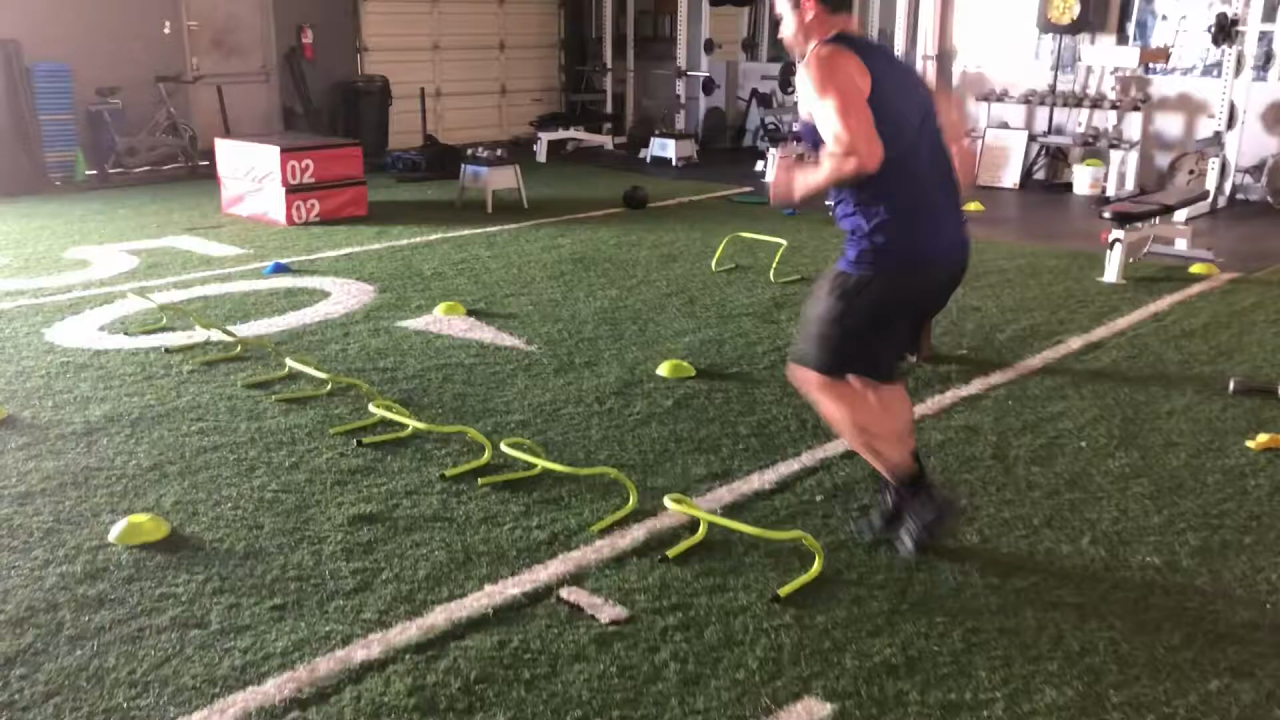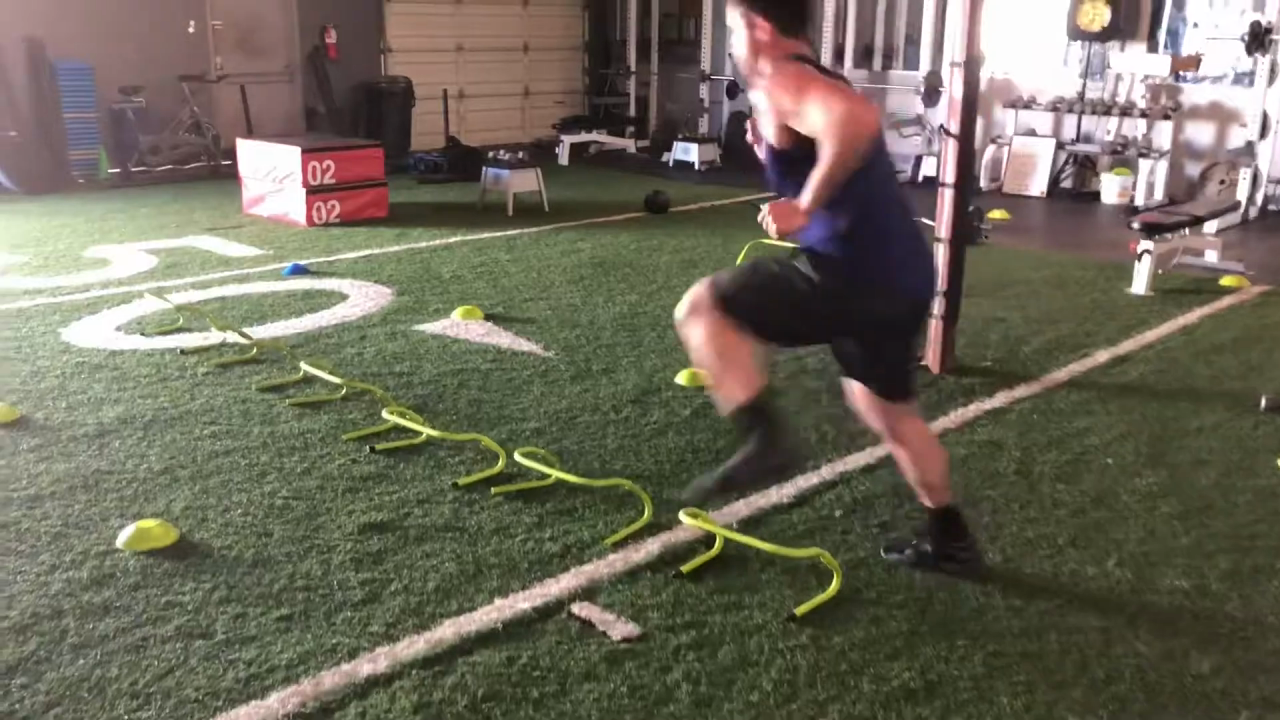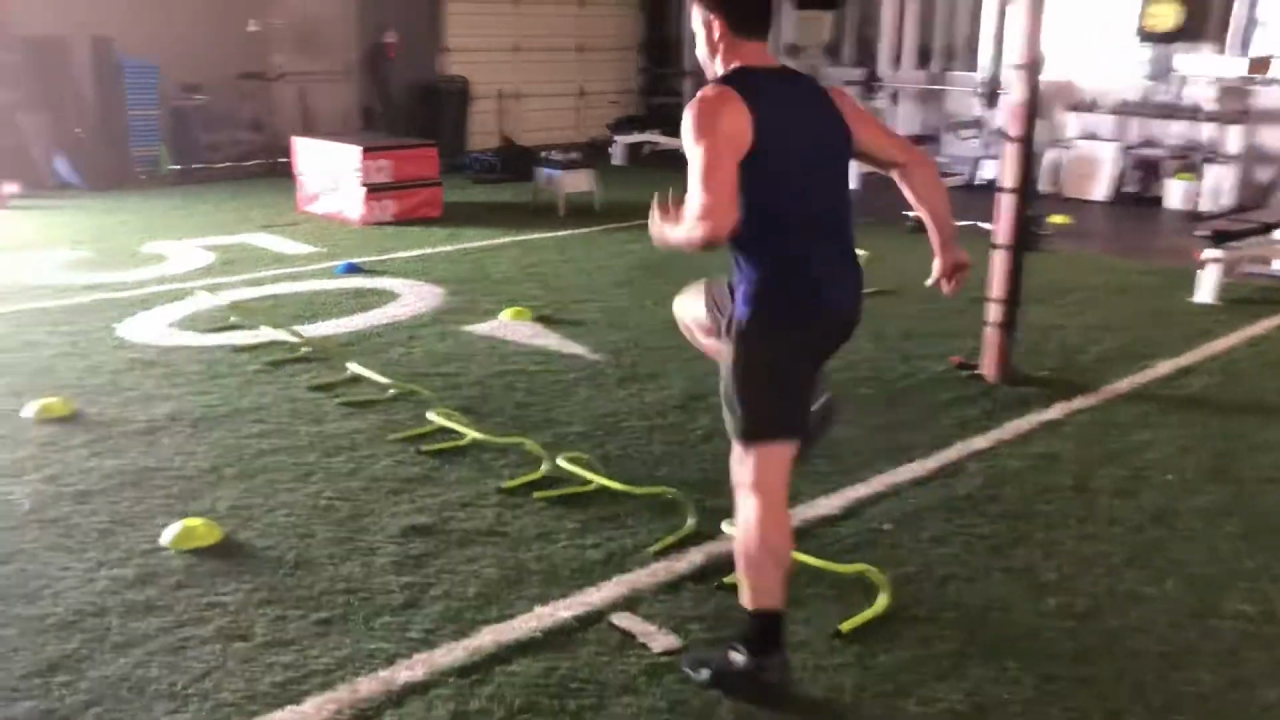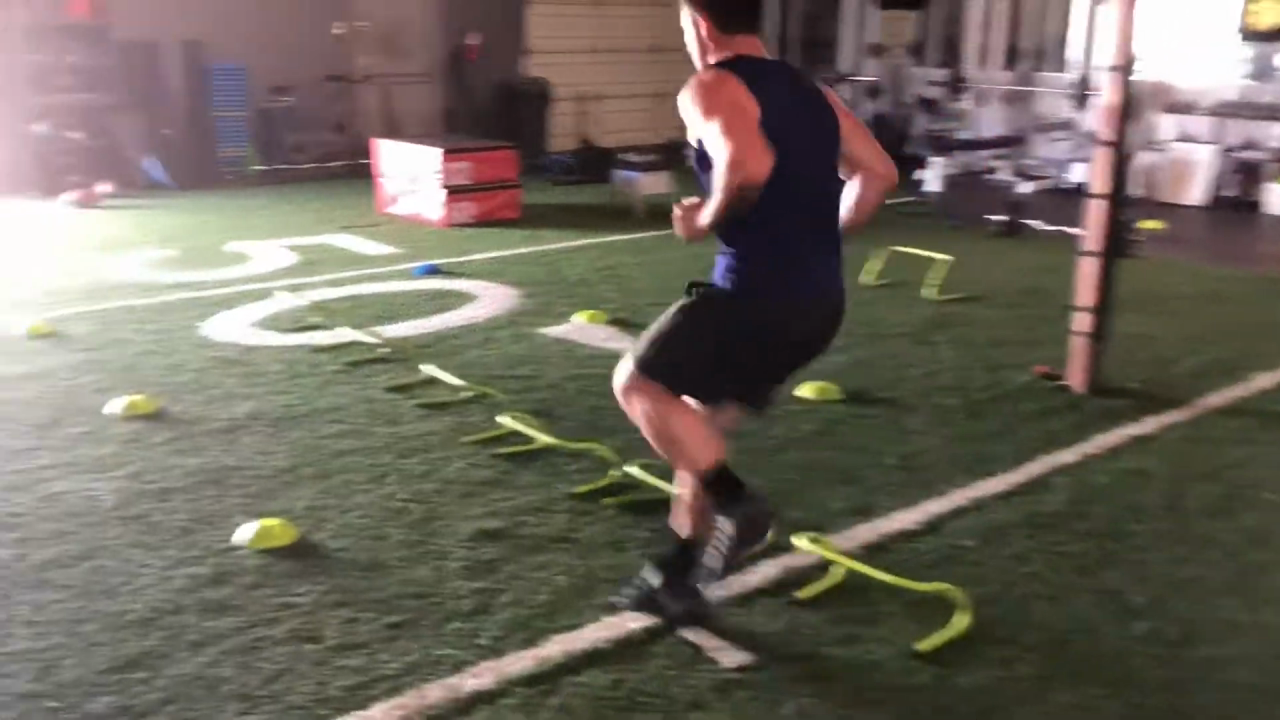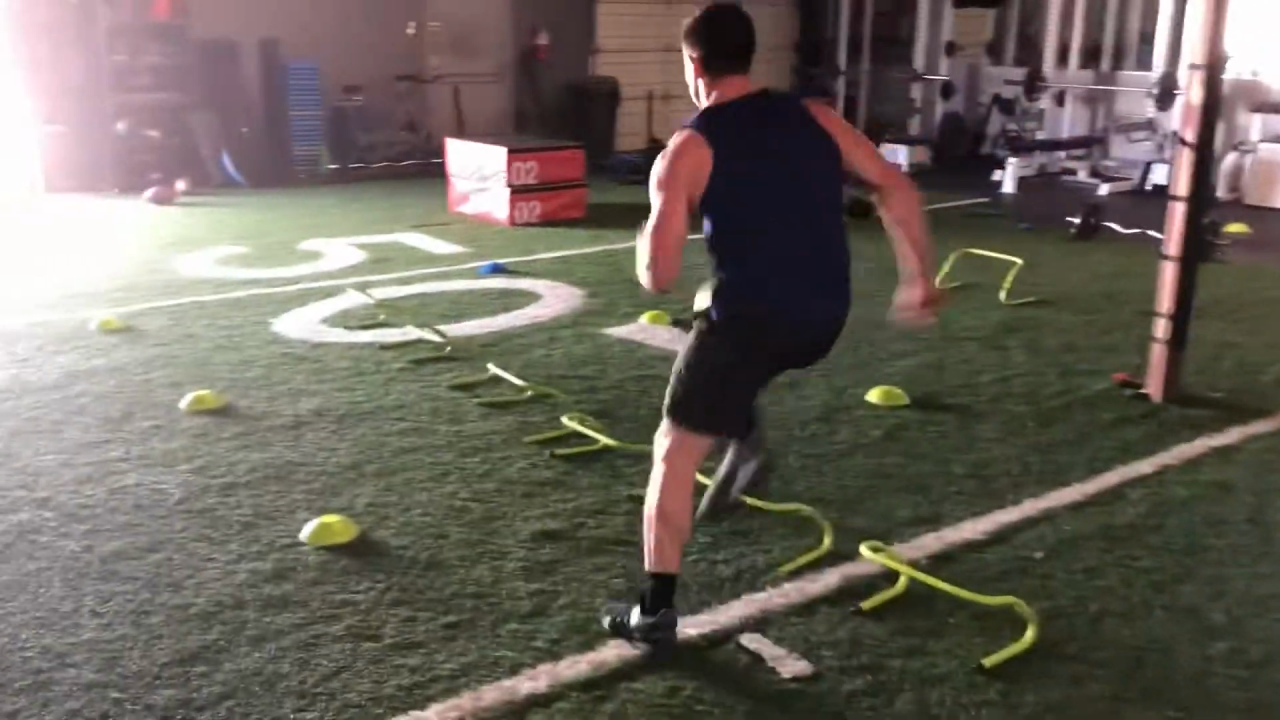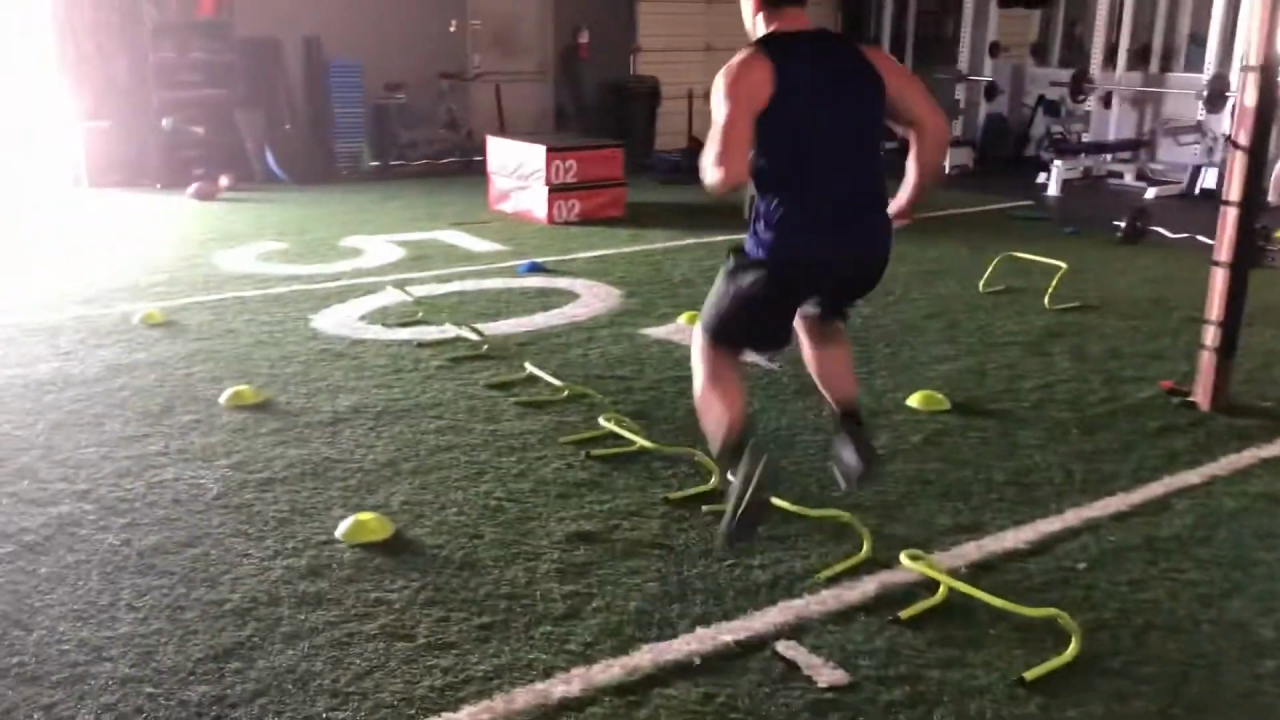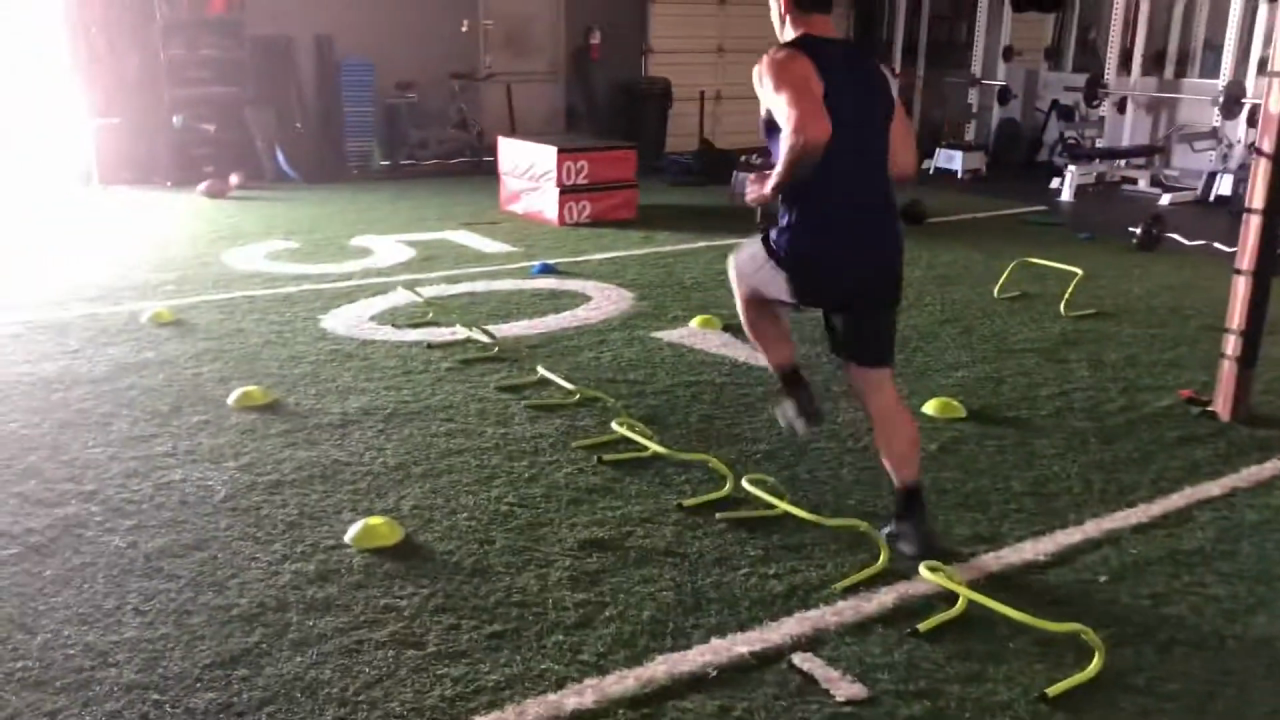
dt=0.2s
person 1, frame 1
left shoulder: (824, 65)
right shoulder: (896, 69)
left elbow: (862, 156)
right elbow: (957, 161)
left wrist: (801, 182)
left hip: (890, 254)
right hip: (946, 250)
left knee: (818, 378)
right knee: (870, 377)
left ankle: (916, 494)
right ankle: (900, 502)
person 1, frame 2
left shoulder: (780, 81)
right shoulder: (820, 85)
left elbow: (858, 118)
left wrist: (803, 205)
left hip: (851, 270)
right hip: (907, 273)
left knee: (699, 309)
right knee: (883, 406)
left ankle: (764, 436)
right ankle: (948, 537)
person 1, frame 3
left shoulder: (714, 107)
right shoulder: (825, 100)
left elbow: (714, 224)
right elbow: (914, 166)
left wrist: (670, 229)
right wrist: (946, 248)
left hip: (779, 309)
right hip: (837, 300)
left knee: (762, 475)
right knee: (696, 309)
left ankle: (758, 654)
right ankle: (801, 411)
person 1, frame 4
left shoulder: (710, 91)
right shoulder: (814, 94)
left elbow: (750, 163)
right elbow: (879, 177)
left wrist: (709, 218)
left hip: (754, 295)
right hip: (821, 306)
left knee: (638, 384)
right knee: (704, 417)
left ankle: (737, 502)
right ankle: (680, 576)
person 1, frame 5
left shoulder: (691, 146)
right shoulder: (814, 117)
left elbow: (659, 274)
right elbow: (893, 188)
left wrist: (650, 266)
right wrist: (917, 277)
left hip: (751, 316)
right hip: (825, 318)
left knee: (675, 450)
left ankle: (654, 611)
right ankle: (743, 443)
person 1, frame 6
left shoulder: (749, 69)
right shoulder: (865, 59)
left elbow: (722, 173)
right elbow: (934, 128)
left wrist: (729, 163)
right wrist: (911, 198)
left hip: (788, 250)
right hip: (866, 250)
left knee: (712, 353)
right knee: (815, 314)
left ankle: (743, 469)
right ankle: (852, 432)
person 1, frame 7
left shoulder: (783, 65)
right shoulder: (872, 69)
left elbow: (812, 131)
right elbow: (904, 163)
left wrist: (774, 183)
left hip: (810, 252)
right hip: (878, 253)
left knee: (745, 267)
right knee: (875, 383)
left ankle: (797, 394)
right ankle: (912, 516)
